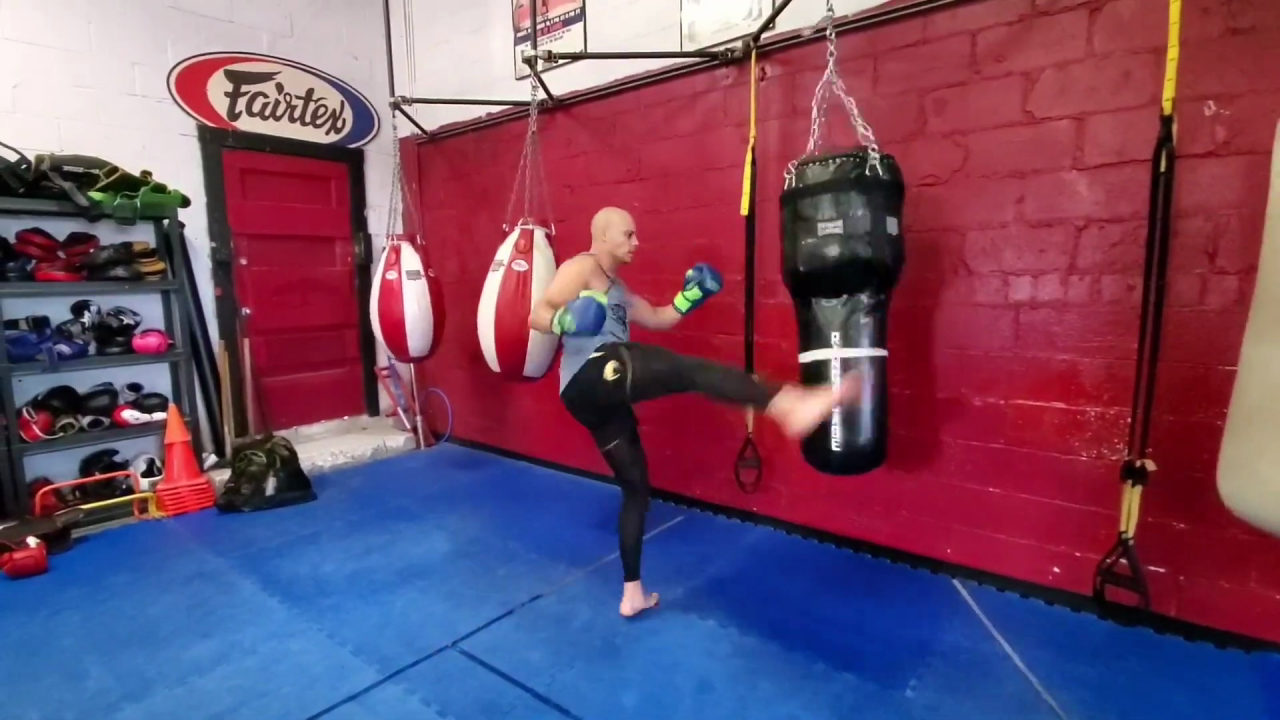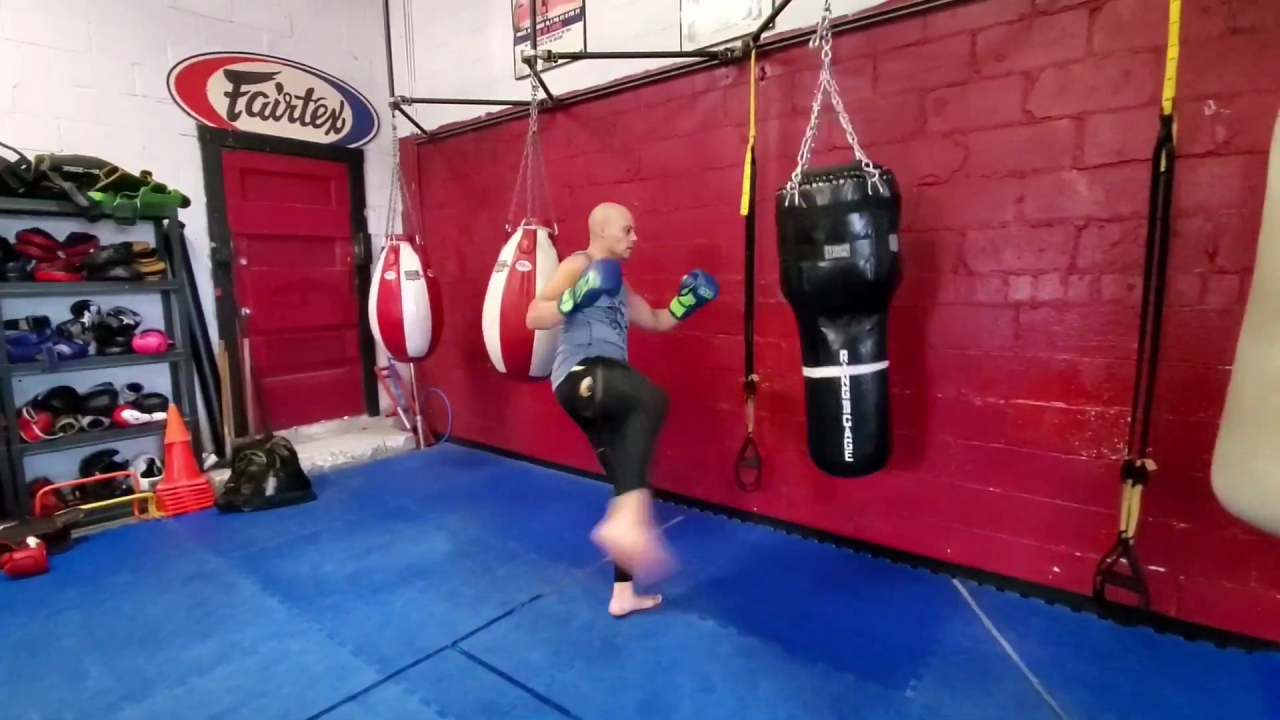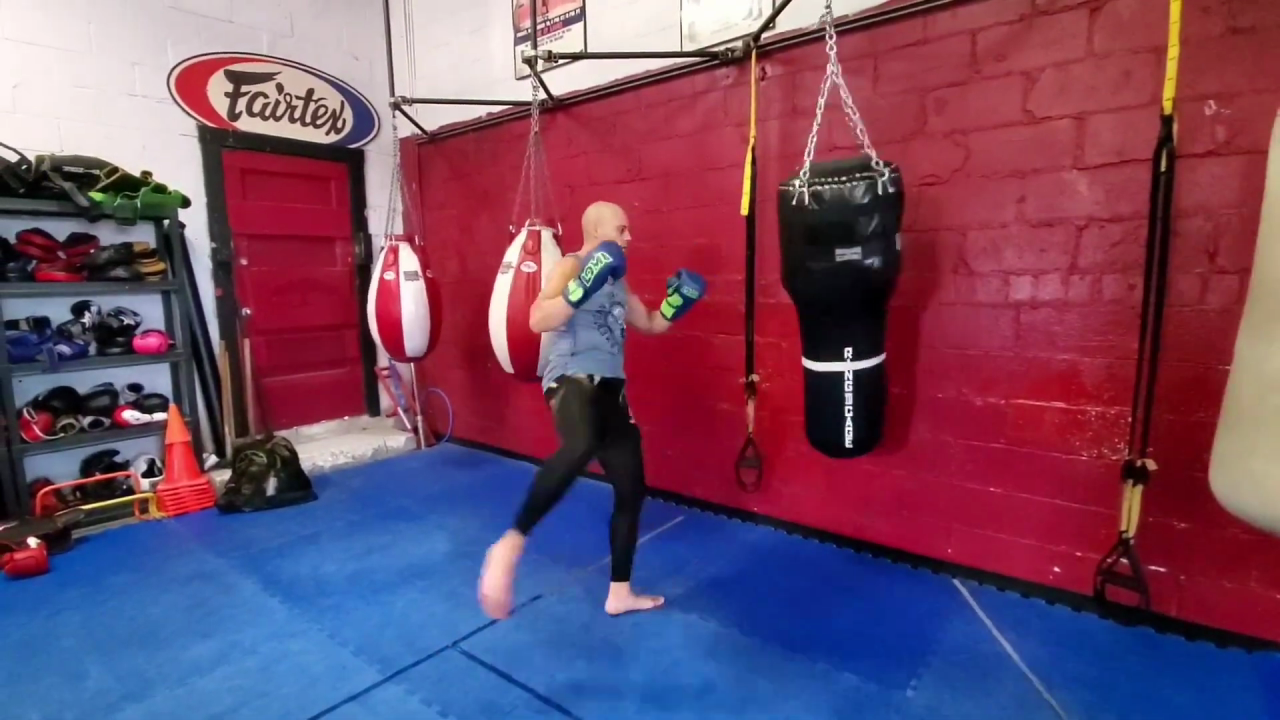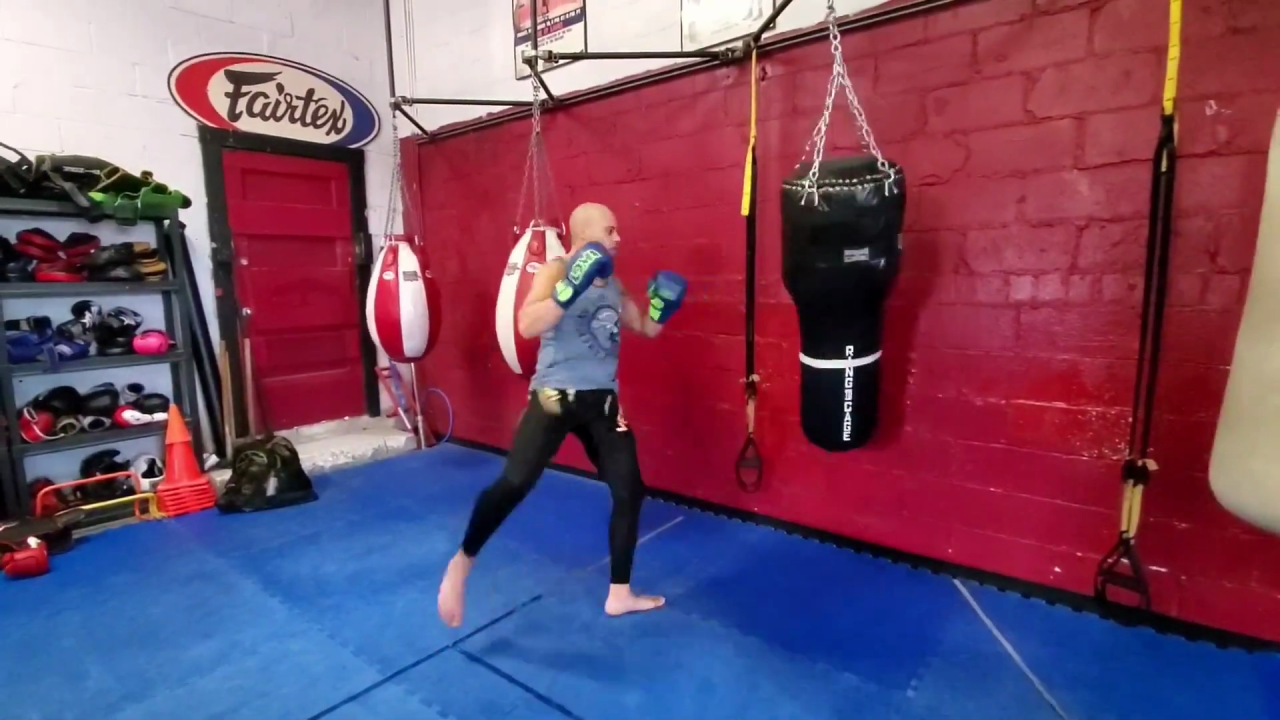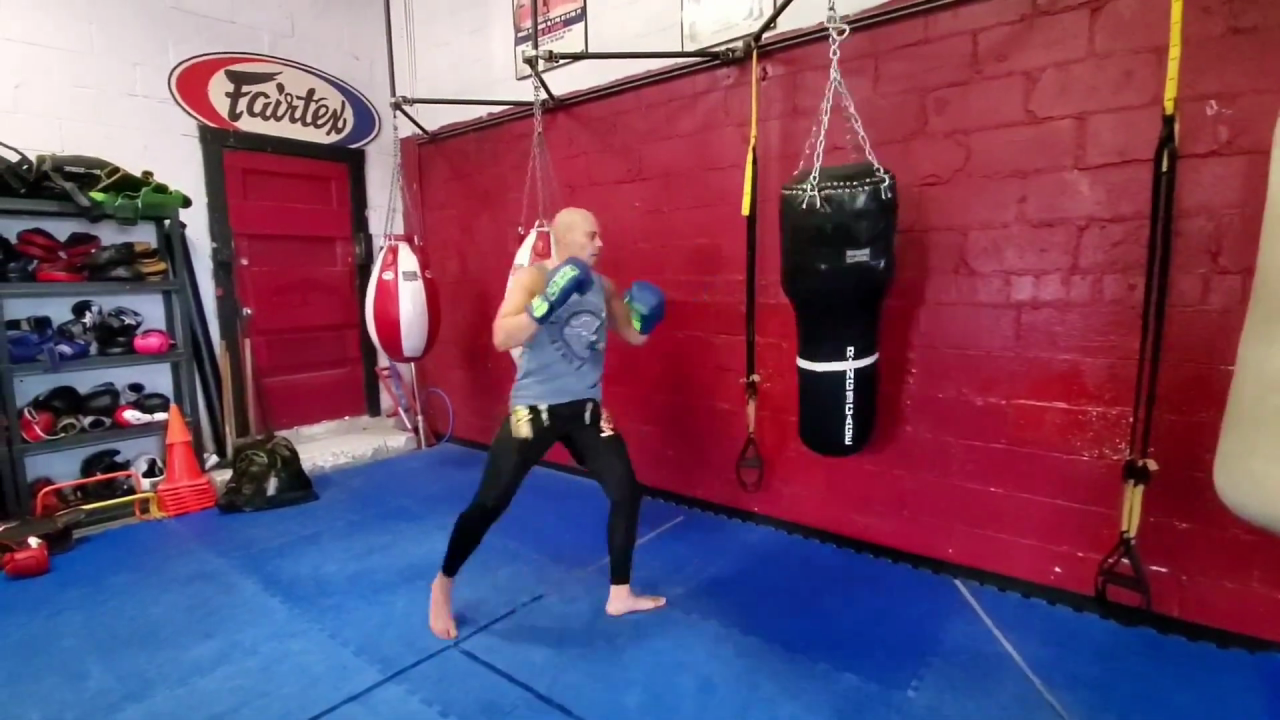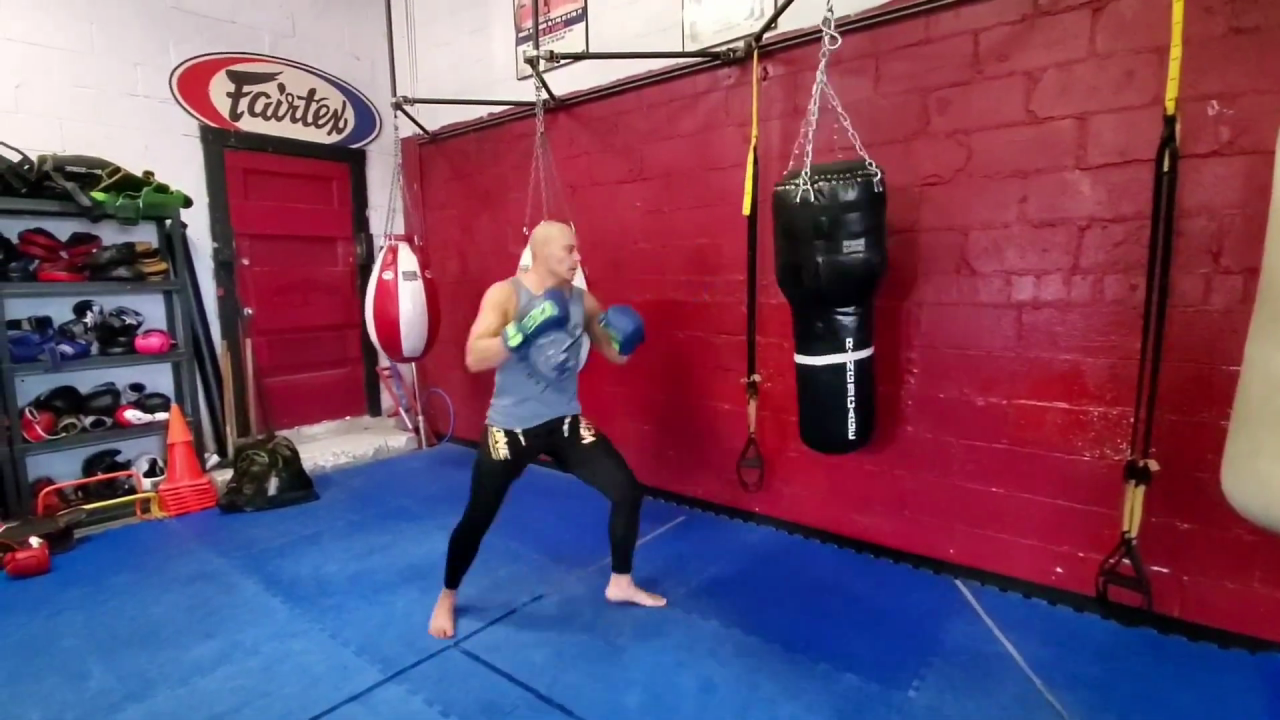
dt=0.1s
person 1, frame 1
left shoulder: (615, 284)
right shoulder: (583, 268)
left elbow: (659, 318)
right elbow: (537, 315)
left wrist: (692, 295)
right wrist: (567, 320)
left hip: (596, 396)
right hip: (595, 373)
left knee: (636, 486)
right knee: (695, 369)
left ankle: (633, 593)
right ankle: (790, 407)
person 1, frame 2
left shoulder: (618, 279)
right shoulder: (579, 266)
left elbow: (655, 321)
right elbow: (535, 318)
left wrist: (687, 299)
right wrist: (576, 297)
left hip: (617, 382)
right hip: (583, 375)
left knee: (632, 486)
right knee: (652, 399)
left ankle: (624, 593)
right ankle: (628, 518)
person 1, frame 3
left shoulder: (613, 279)
right shoulder: (572, 269)
left elbow: (651, 323)
right elbow: (540, 321)
left wrist: (678, 300)
right wrist: (585, 286)
left hip: (610, 390)
right hip: (575, 382)
left knee: (632, 489)
right knee: (577, 451)
left ankle: (620, 592)
right ankle: (510, 545)
person 1, frame 4
left shoulder: (611, 280)
right shoulder: (557, 269)
left elbow: (647, 327)
right elbow: (528, 326)
left wrist: (664, 304)
right wrist: (572, 286)
left hip: (603, 399)
right hip: (557, 392)
left knee: (630, 492)
right knee: (516, 481)
left ankle: (620, 594)
right ankle: (462, 562)
person 1, frame 5
left shoulder: (601, 285)
right shoulder: (533, 277)
left elbow: (634, 336)
right elbow: (502, 338)
left wrist: (644, 315)
right wrist: (549, 302)
left hip: (585, 408)
right hip: (535, 407)
left knee: (627, 493)
right knee: (490, 501)
left ankle: (620, 595)
right ankle: (443, 584)
person 1, frame 6
left shoulder: (583, 301)
right shoulder: (504, 294)
left elbow: (616, 356)
right elbow: (475, 358)
left wrist: (625, 340)
right wrist: (525, 328)
left hip: (565, 421)
right hip: (511, 426)
left knee: (627, 492)
right knee: (476, 518)
left ankle: (621, 582)
right ankle: (447, 597)
